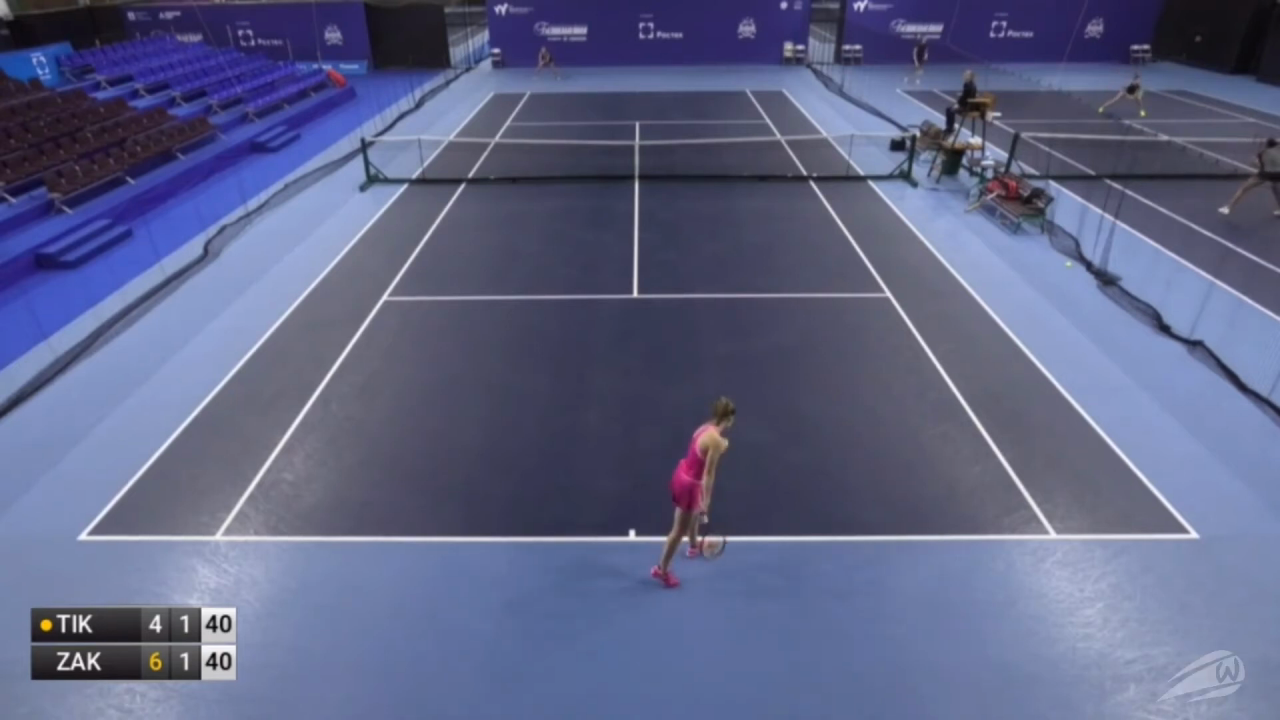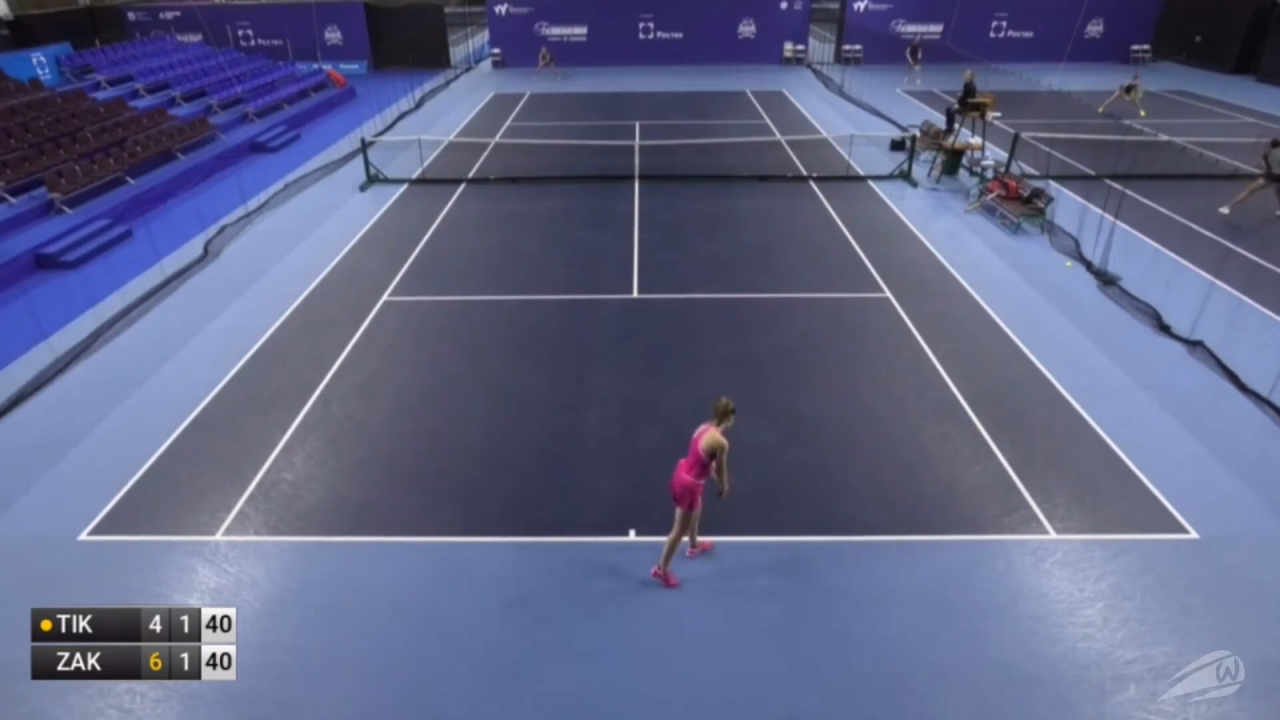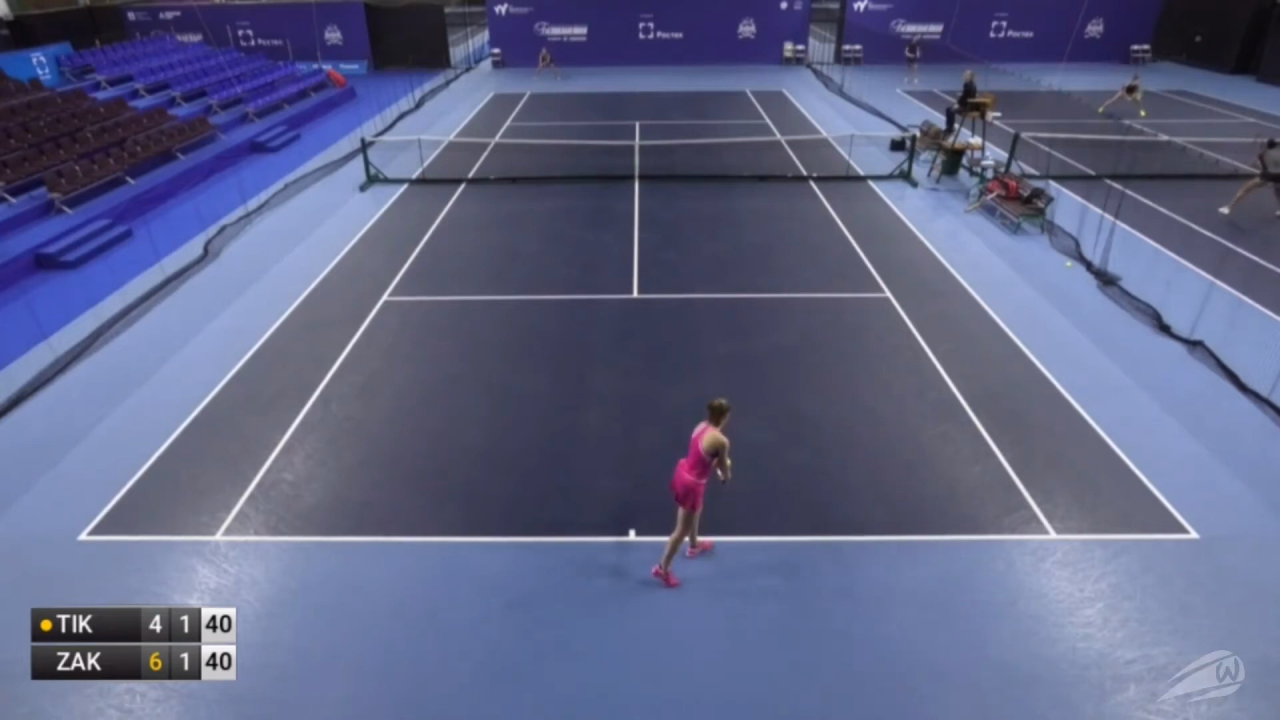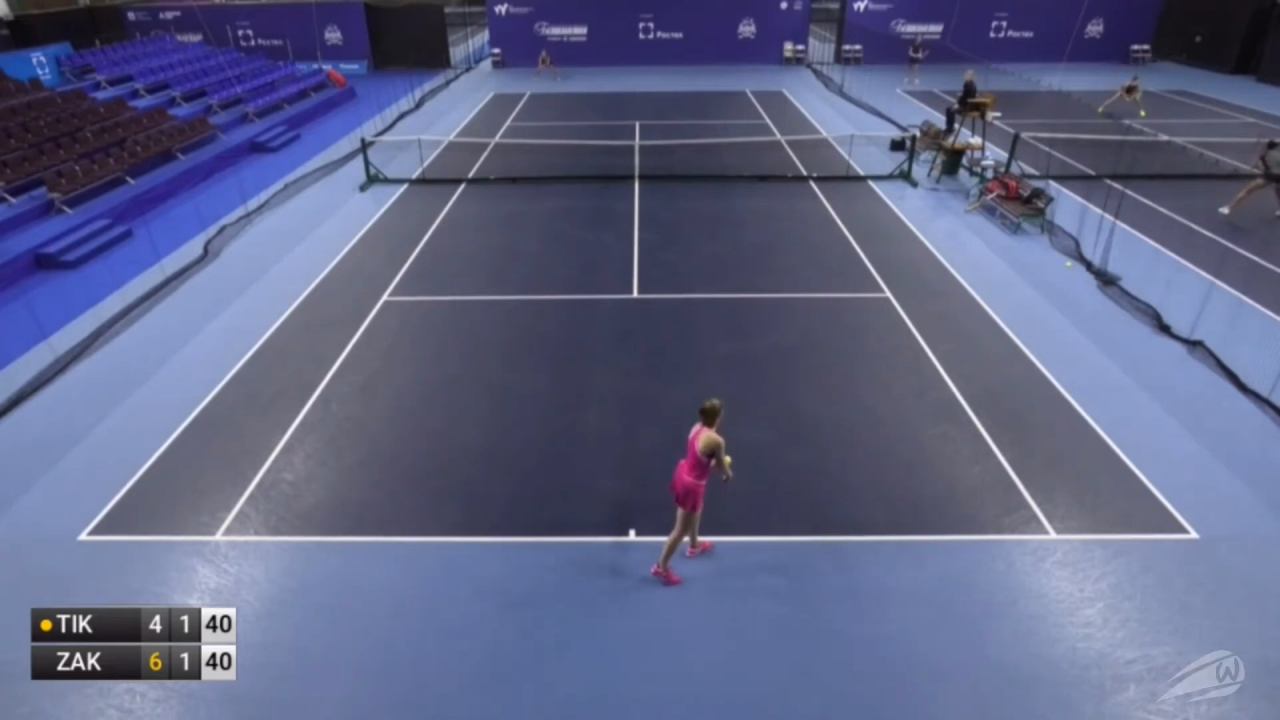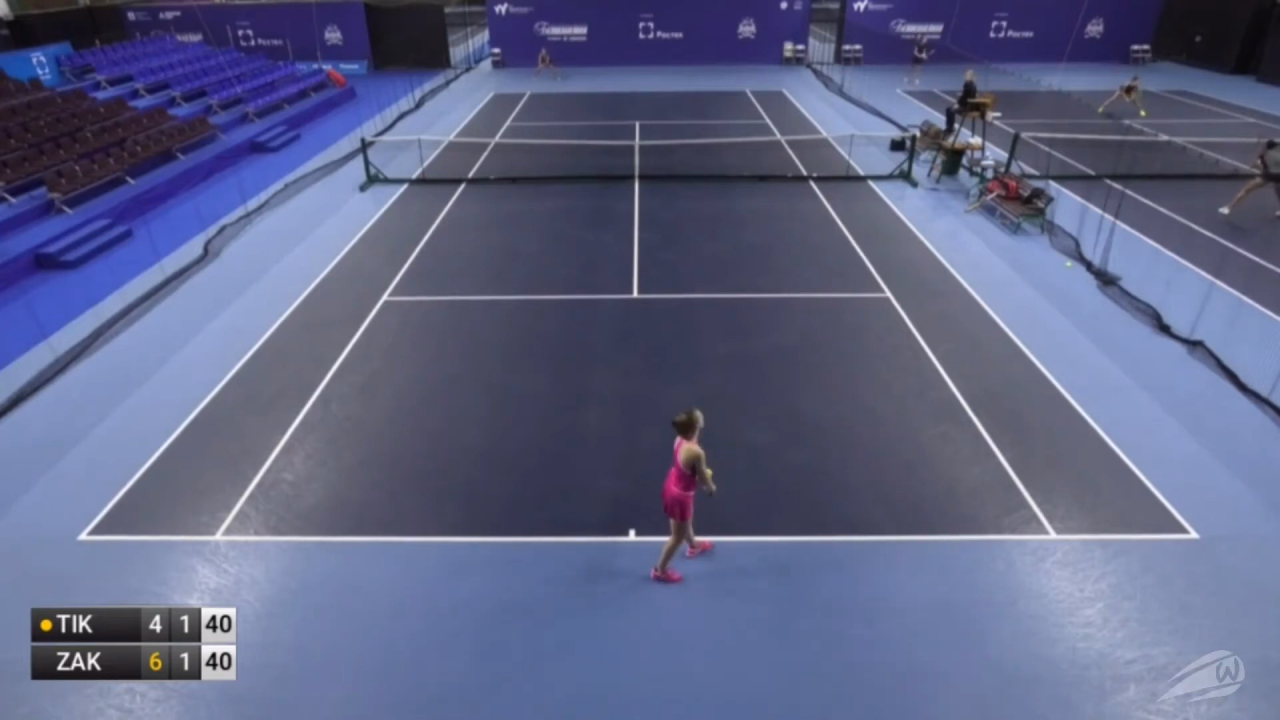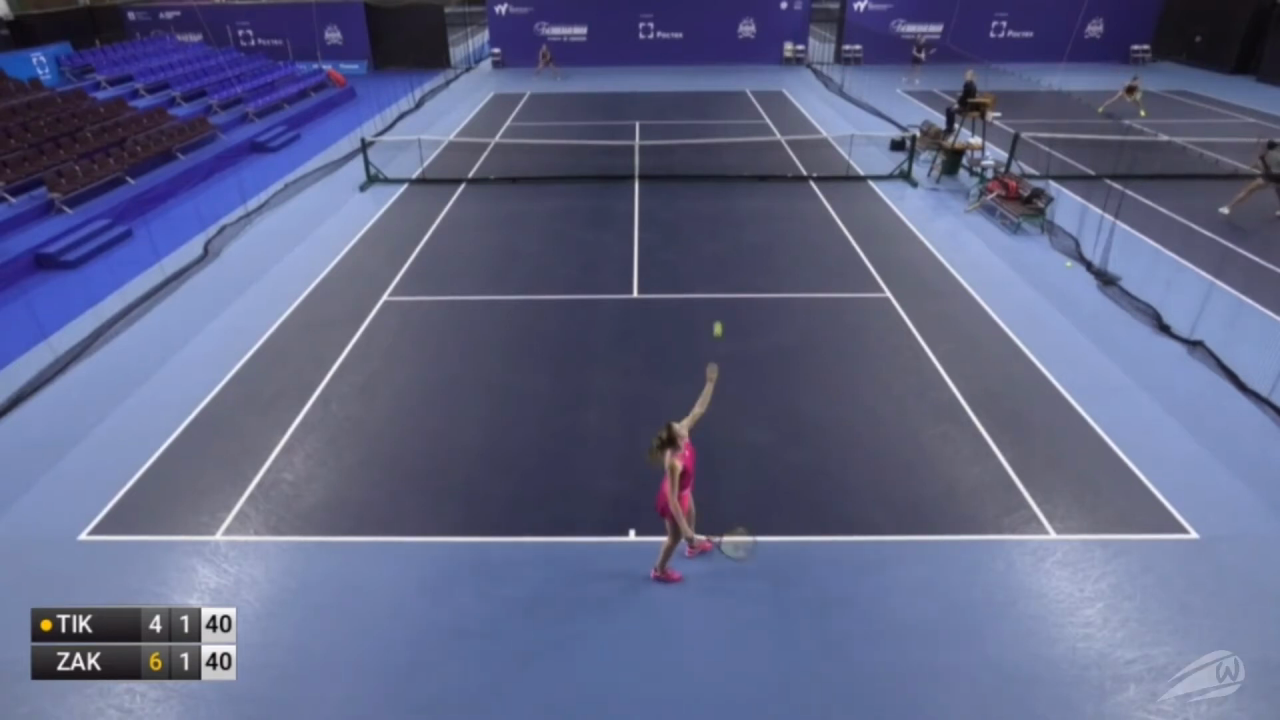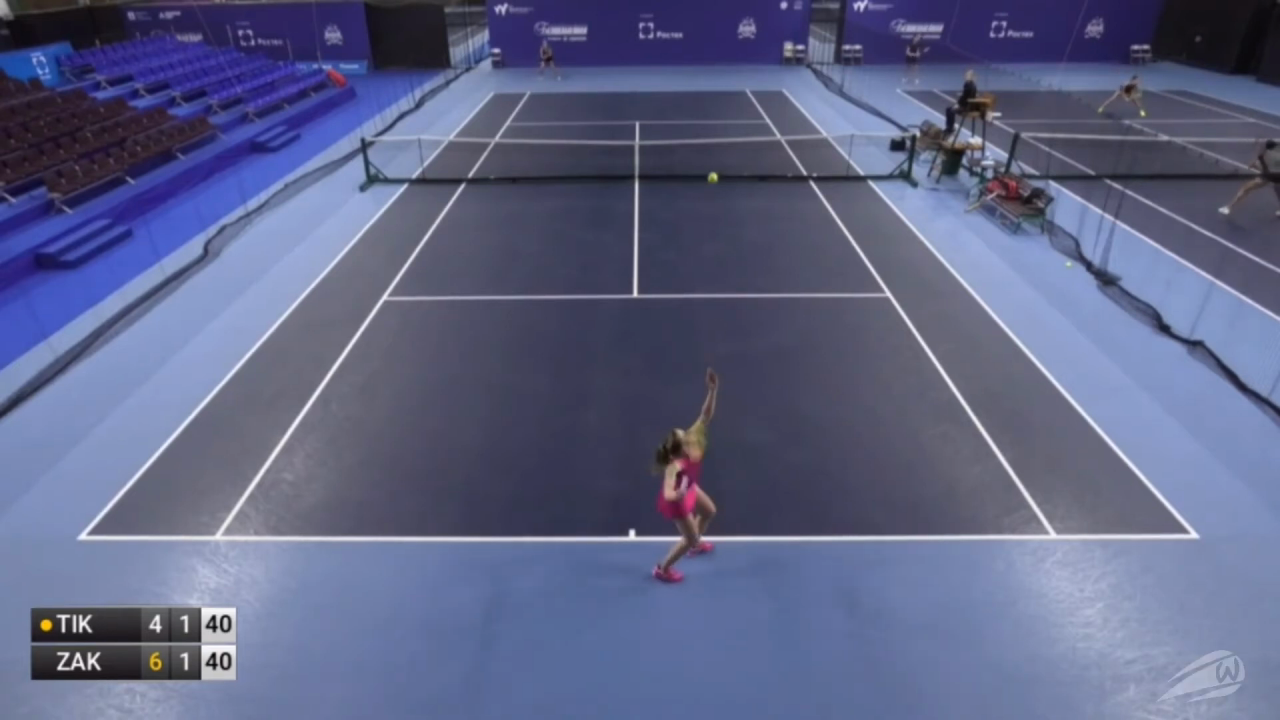
dt=0.4s
person 1, frame 1
left shoulder: (705, 428)
right shoulder: (716, 440)
right elbow: (708, 473)
left wrist: (719, 451)
right wrist: (705, 501)
left hip: (682, 474)
right hip: (688, 484)
left knee: (696, 511)
right knee: (679, 530)
left ankle: (694, 546)
right ankle: (661, 569)
person 1, frame 2
left shoulder: (704, 427)
right shoulder: (720, 442)
right elbow: (721, 470)
left wrist: (711, 468)
right wrist: (724, 487)
left hip: (682, 472)
right hip: (689, 484)
left knee: (696, 510)
right knee: (680, 530)
left ankle: (694, 546)
right ankle: (661, 569)
person 1, frame 3
left shoulder: (702, 426)
right shoulder: (721, 441)
right elbow: (723, 466)
right wrist: (726, 476)
left hip: (683, 472)
right hip: (692, 484)
left knee: (696, 512)
right knee: (682, 530)
left ankle: (694, 545)
right ankle: (662, 568)
person 1, frame 4
left shoulder: (698, 427)
right shoulder: (716, 441)
right elbow: (721, 465)
left wrist: (712, 461)
right wrist: (728, 475)
left hip: (683, 473)
right hip: (691, 486)
left knee: (696, 513)
right knee: (681, 530)
left ankle: (694, 545)
right ankle: (661, 567)
person 1, frame 5
left shoulder: (683, 438)
right shoulder: (696, 453)
right elbow: (703, 478)
left wrist: (704, 470)
right wrist: (711, 487)
left hip: (675, 484)
right hip: (680, 496)
left knee: (687, 520)
right knee: (678, 537)
left ankle: (694, 545)
right ankle: (660, 570)
person 1, frame 6
left shoulder: (682, 433)
right shoulder: (674, 463)
left elbow: (699, 409)
right elbow: (673, 498)
left wrist: (710, 383)
right wrist: (683, 527)
left hip: (683, 491)
right hip: (675, 499)
left knee: (690, 516)
right knee: (676, 536)
left ankle: (693, 545)
right ankle: (660, 571)
person 1, frame 7
left shoulder: (692, 441)
right shoulder: (675, 465)
left elbow: (705, 416)
right elbow: (667, 496)
left wrist: (712, 389)
right wrist: (679, 494)
left hip: (690, 488)
right hip: (678, 501)
left knee: (709, 511)
right knee: (690, 537)
left ankle: (695, 545)
right ankle: (663, 569)
